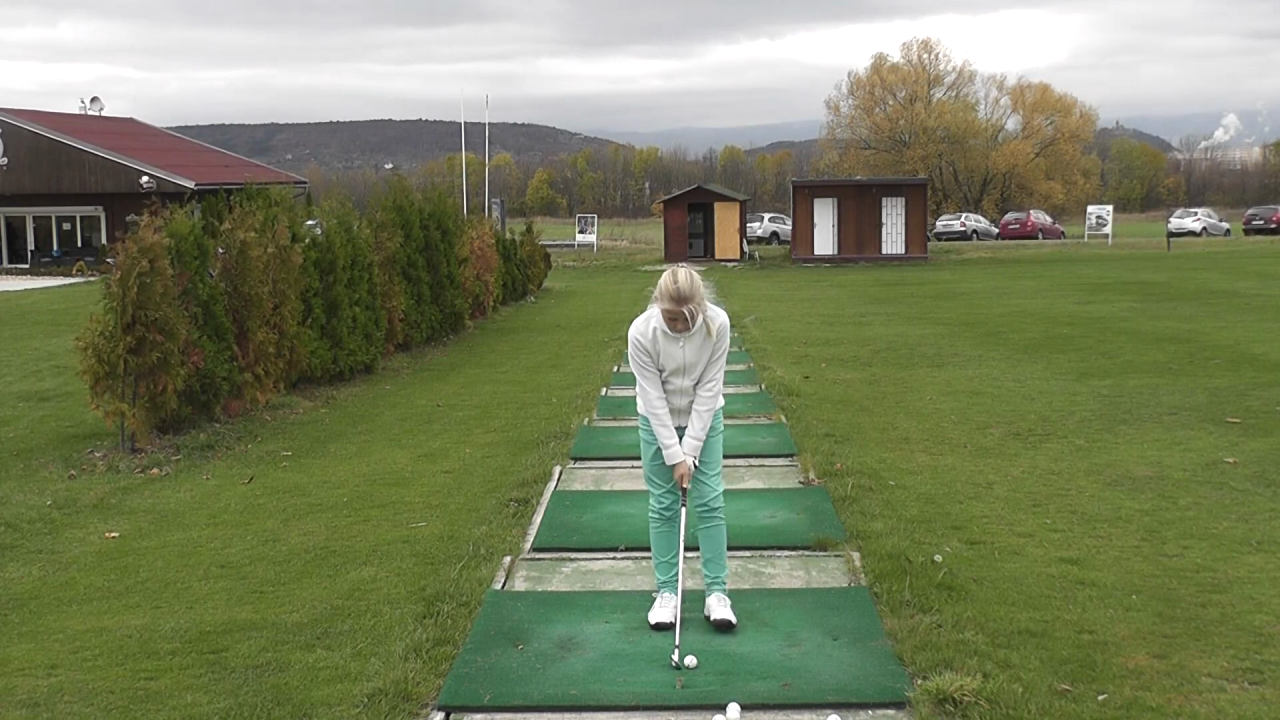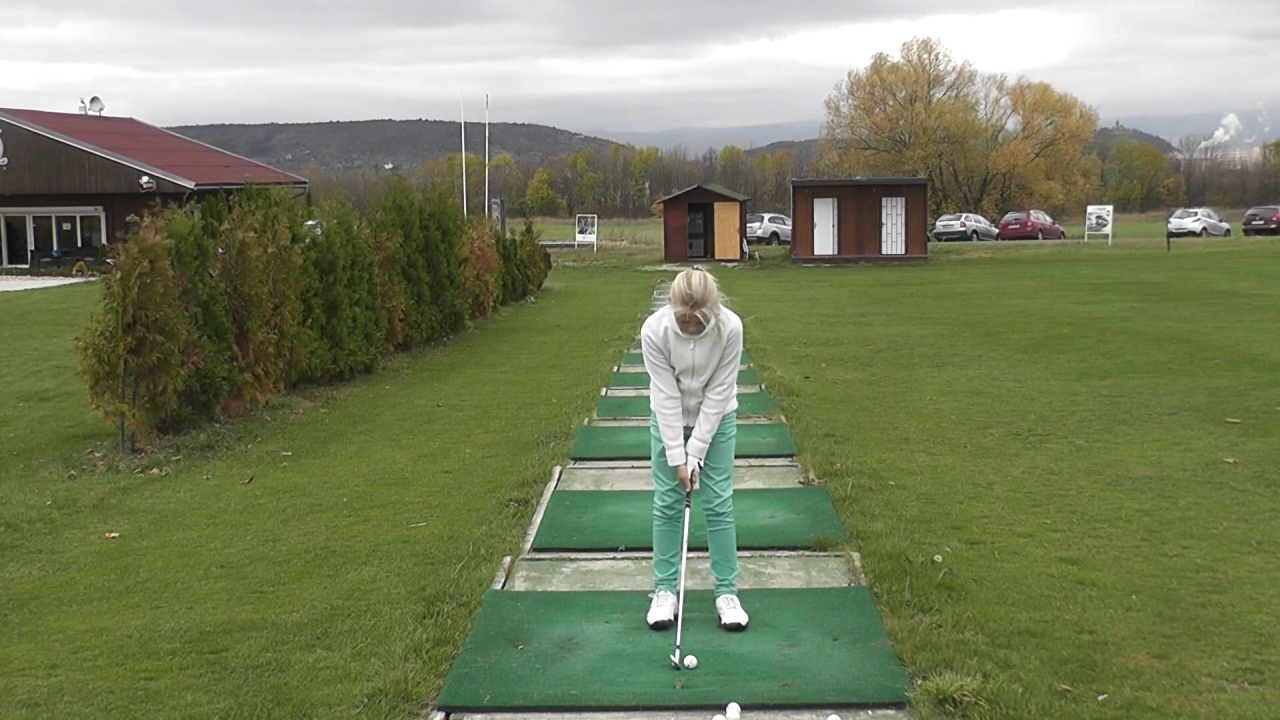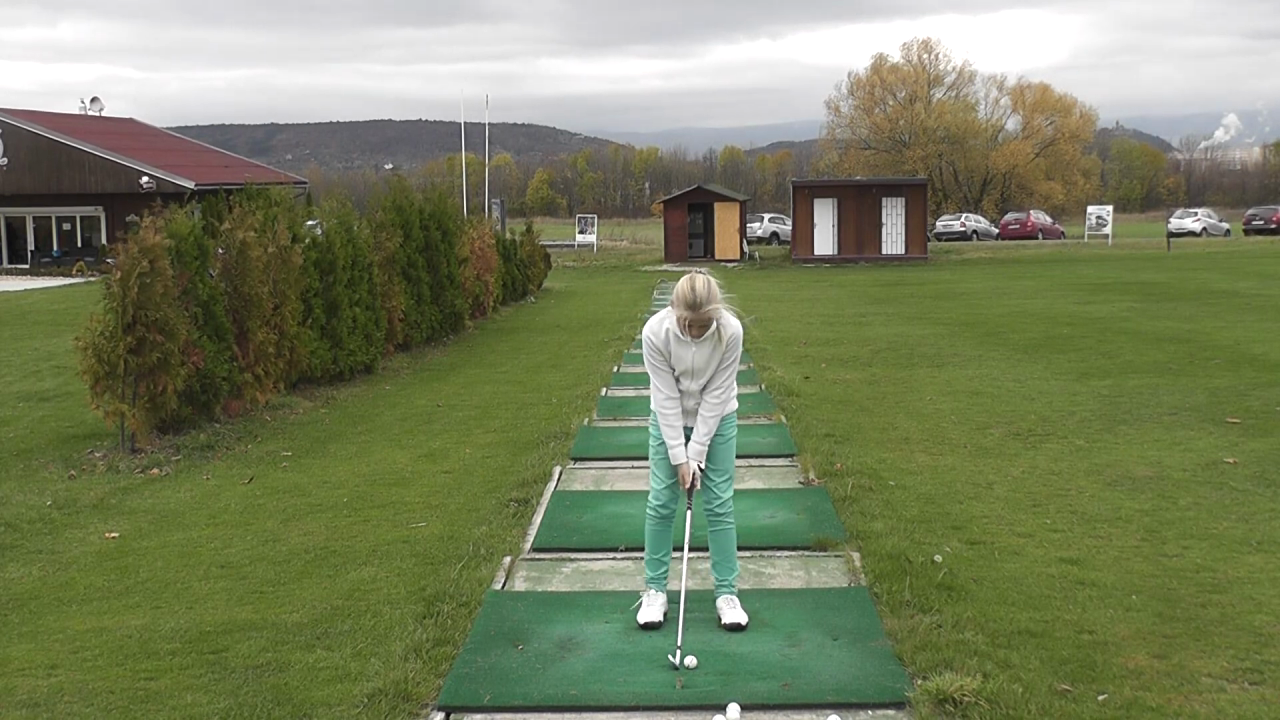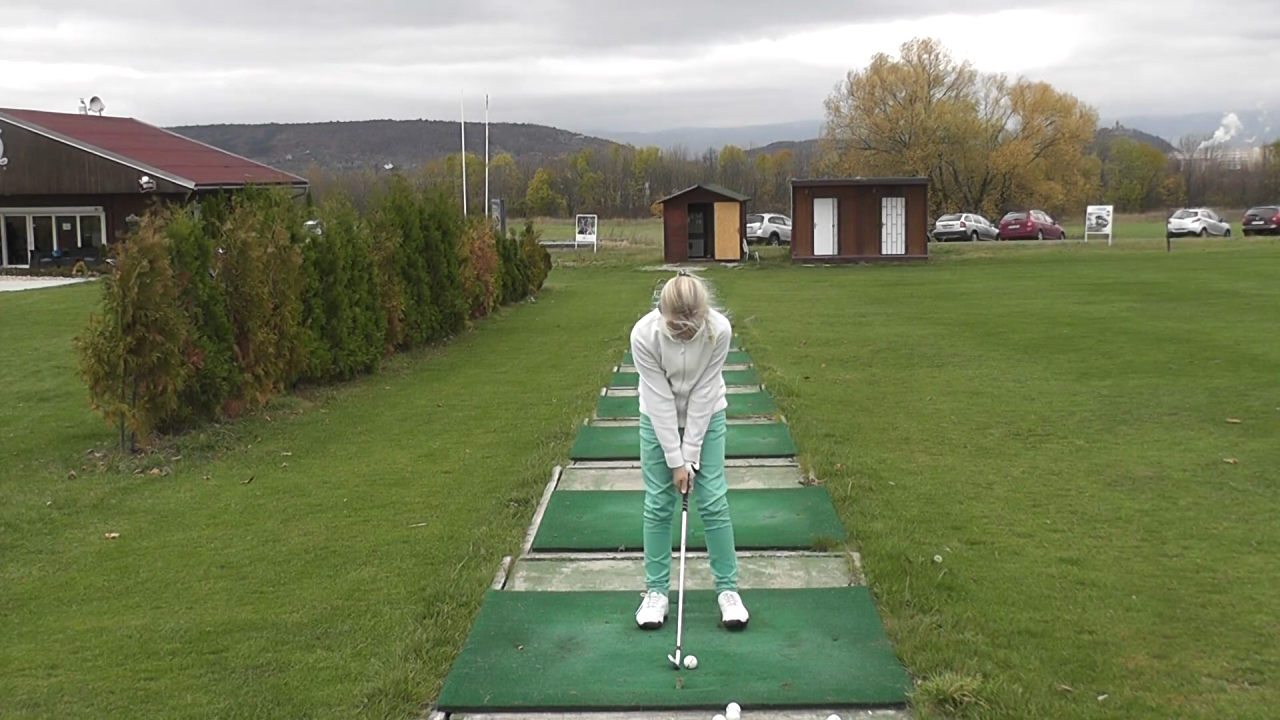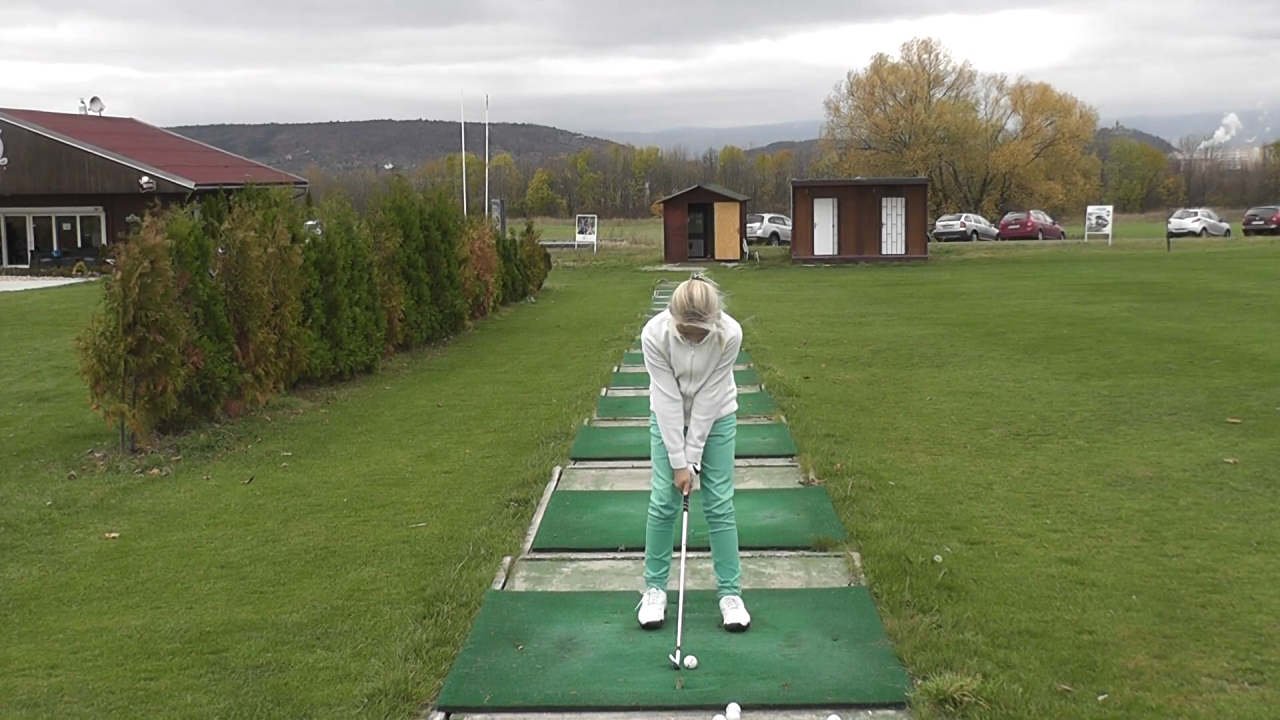
dt=0.3s
person 1, frame 1
left shoulder: (718, 324)
right shoulder: (641, 331)
left elbow: (709, 388)
right elbow: (653, 396)
left wrist: (691, 449)
right wrist: (674, 454)
left hip: (704, 418)
right hip: (658, 421)
left knee: (710, 502)
right knee: (662, 505)
left ankle: (716, 592)
right ankle: (666, 591)
person 1, frame 2
left shoulder: (730, 327)
right shoulder: (654, 329)
left elbow: (719, 392)
right elbow: (667, 394)
left wrist: (697, 452)
right wrist: (677, 456)
left hip: (717, 419)
right hip: (668, 419)
left knee: (719, 503)
right knee: (667, 503)
left ankle: (726, 591)
right ankle: (665, 589)
person 1, frame 3
left shoulder: (731, 330)
right shoulder: (655, 331)
left elbow: (717, 395)
right elbow: (666, 395)
left wrist: (697, 453)
right wrist: (679, 457)
left hip: (716, 419)
right hip: (668, 419)
left knee: (719, 504)
right knee: (661, 502)
left ankle: (726, 592)
right ankle: (655, 589)
person 1, frame 4
left shoulder: (719, 330)
right shoulder: (643, 334)
left elbow: (704, 393)
right elbow: (659, 399)
left wrist: (690, 455)
right wrist: (675, 460)
left hip: (706, 418)
right hip: (658, 421)
left knee: (713, 501)
right knee: (658, 504)
left ankle: (728, 589)
right ankle: (656, 591)
person 1, frame 5
left shoulder: (730, 334)
right shoulder: (654, 334)
left elbow: (710, 396)
right elbow: (668, 398)
left wrist: (693, 457)
right wrist: (679, 461)
left hip: (716, 419)
right hip: (668, 419)
left knee: (720, 504)
right knee: (663, 501)
left ankle: (729, 592)
right ankle: (655, 587)
